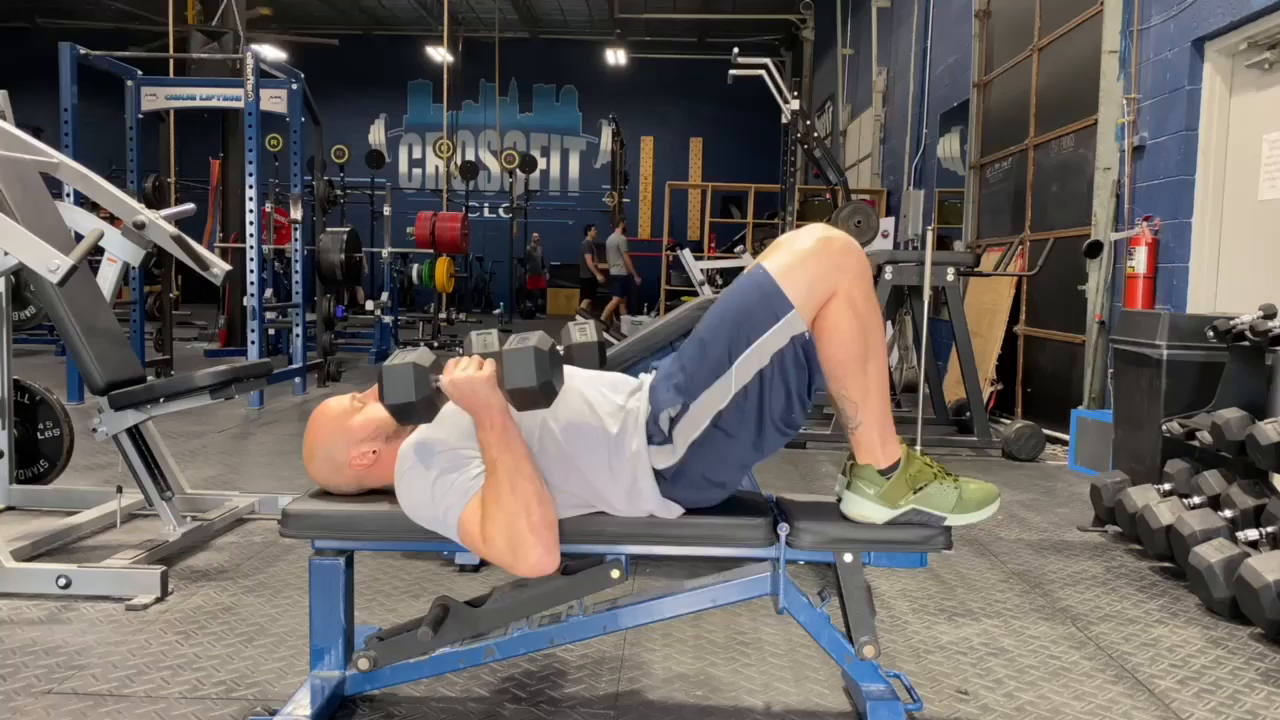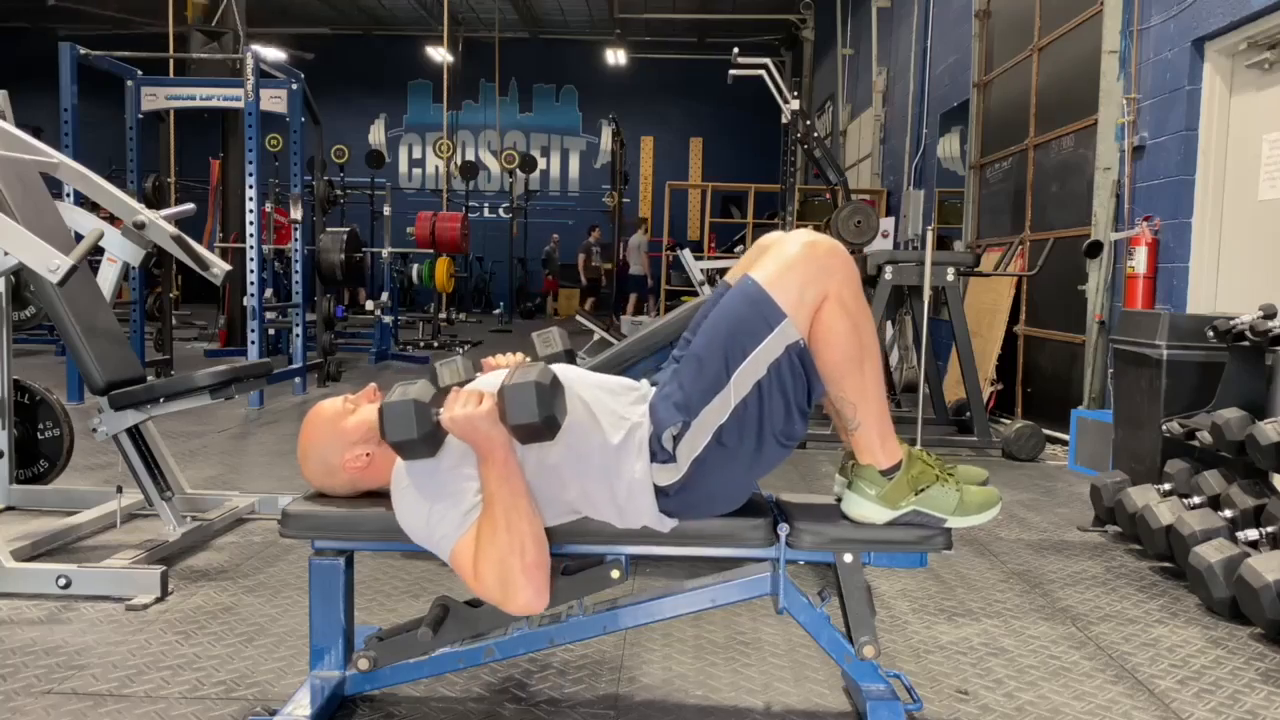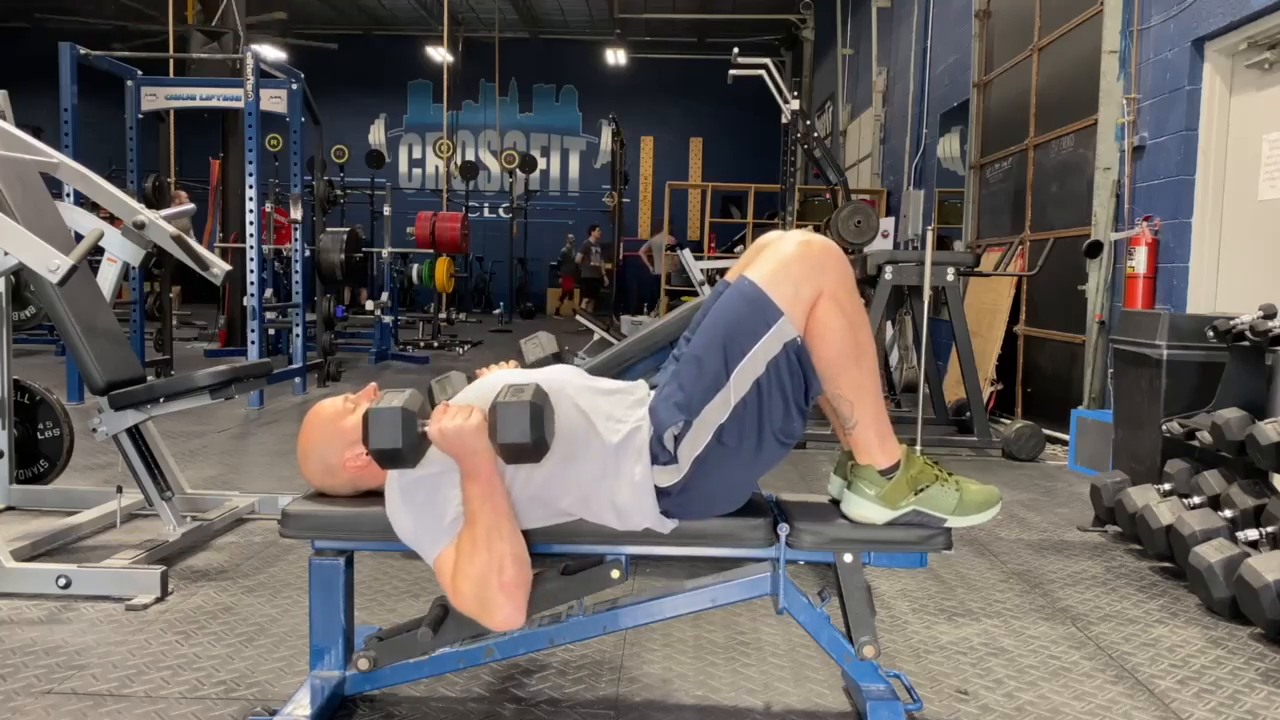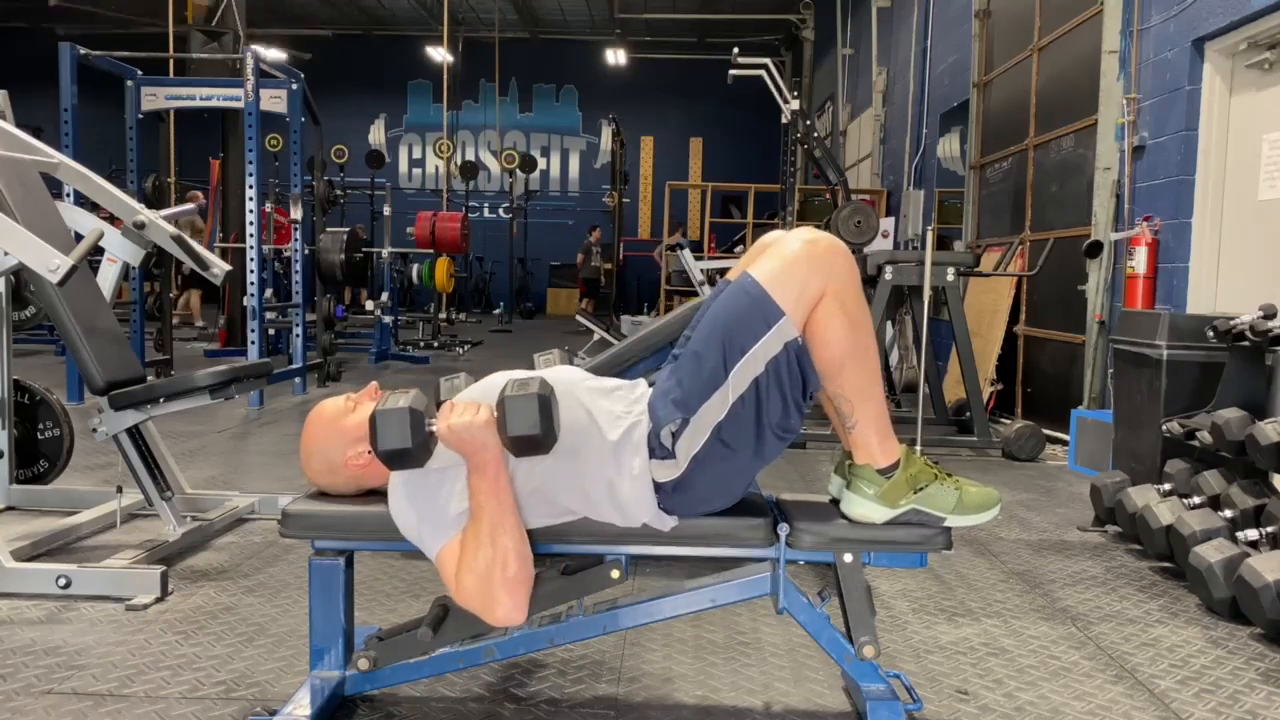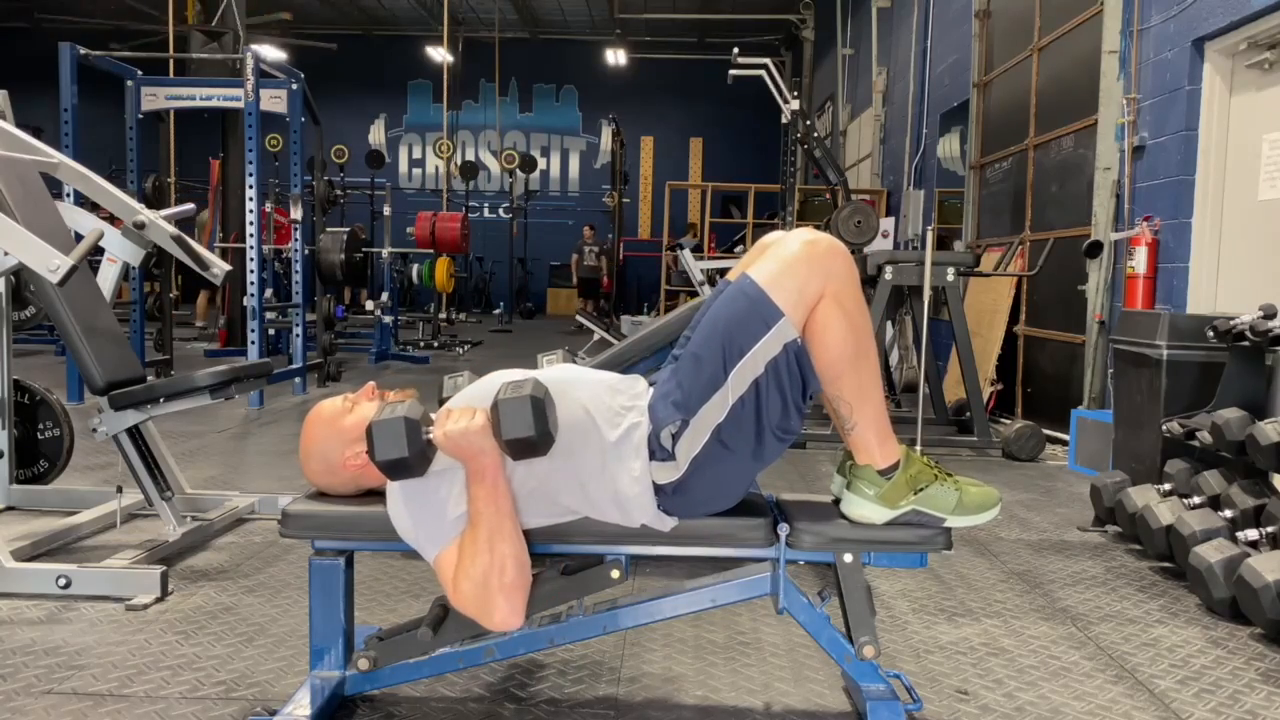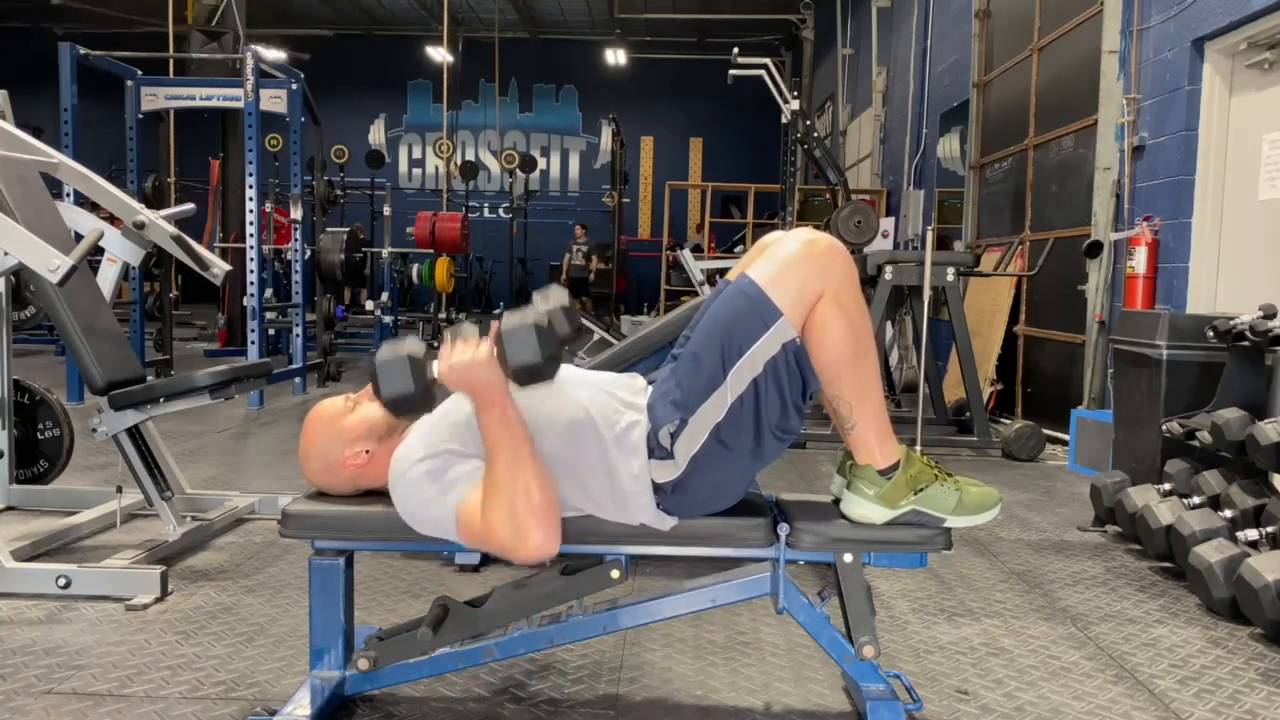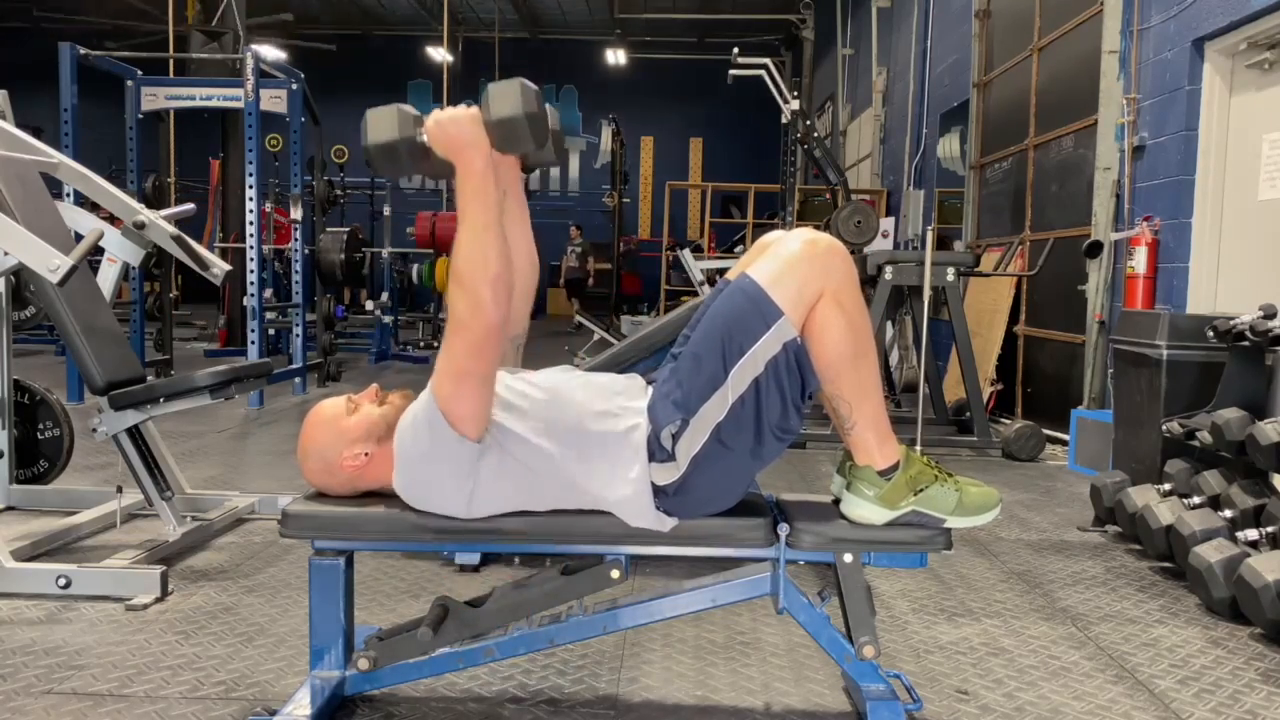
dt=0.5s
person 1, frame 1
left shoulder: (437, 434)
right shoulder: (426, 474)
right elbow: (535, 553)
right wrist: (489, 413)
left hip: (656, 404)
right hip: (680, 446)
left knee: (805, 252)
right knee: (831, 256)
left ankle: (871, 460)
right ankle: (884, 476)
person 1, frame 2
left shoulder: (435, 442)
right shoulder: (423, 488)
right elbow: (524, 590)
left wrist: (515, 380)
right wrist: (491, 445)
left hip: (655, 403)
right hip: (682, 456)
left knee: (779, 248)
right knee: (818, 262)
left ankle: (872, 458)
right ankle: (886, 477)
person 1, frame 3
left shoulder: (433, 439)
right shoulder: (420, 488)
right elbow: (503, 608)
left wrist: (515, 384)
right wrist: (476, 462)
left hip: (656, 409)
right hip: (679, 457)
left knee: (778, 249)
right knee: (812, 260)
left ankle: (862, 460)
right ankle: (886, 478)
person 1, frame 4
left shoulder: (432, 447)
right shoulder: (421, 488)
right elbow: (505, 602)
right wrist: (484, 456)
left hip: (653, 407)
right hip: (677, 456)
left knee: (780, 249)
right knee: (816, 260)
left ankle: (863, 458)
right ankle: (884, 477)
person 1, frame 5
left shoulder: (432, 444)
right shoulder: (420, 491)
right elbow: (502, 609)
right wrist: (481, 462)
left hip: (657, 411)
right hip: (678, 454)
left knee: (784, 251)
right knee: (815, 258)
left ankle: (867, 459)
right ankle: (885, 476)
person 1, frame 6
left shoulder: (430, 435)
right shoulder: (421, 477)
right elbow: (535, 536)
left wrist: (508, 369)
right wrist: (490, 394)
left hip: (655, 408)
right hip: (676, 455)
left knee: (785, 251)
right knee: (813, 258)
left ankle: (868, 459)
right ankle: (884, 475)
person 1, frame 7
left shoulder: (455, 419)
right shoulder: (428, 456)
left elbow: (512, 305)
right elbow: (479, 322)
left wrist: (505, 172)
right wrist: (470, 162)
left hip: (663, 426)
right hip: (675, 456)
left knee: (781, 251)
right knee: (814, 259)
left ankle: (868, 462)
right ankle: (885, 476)
